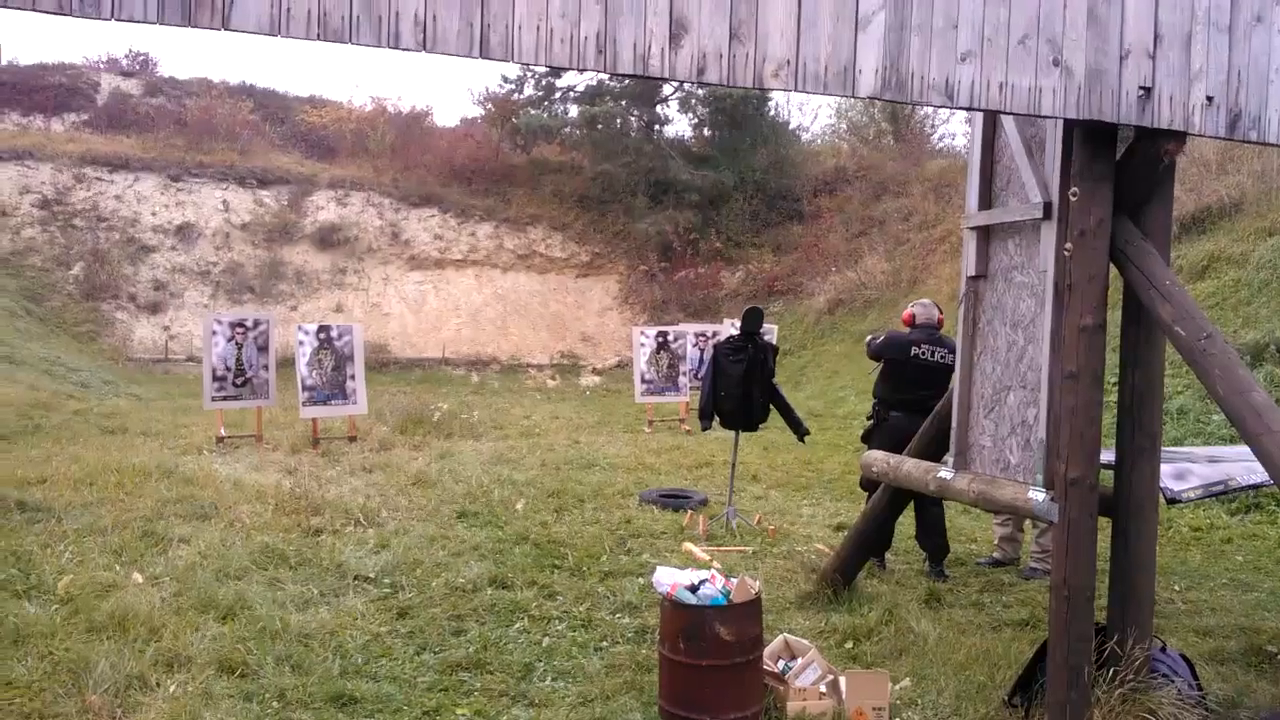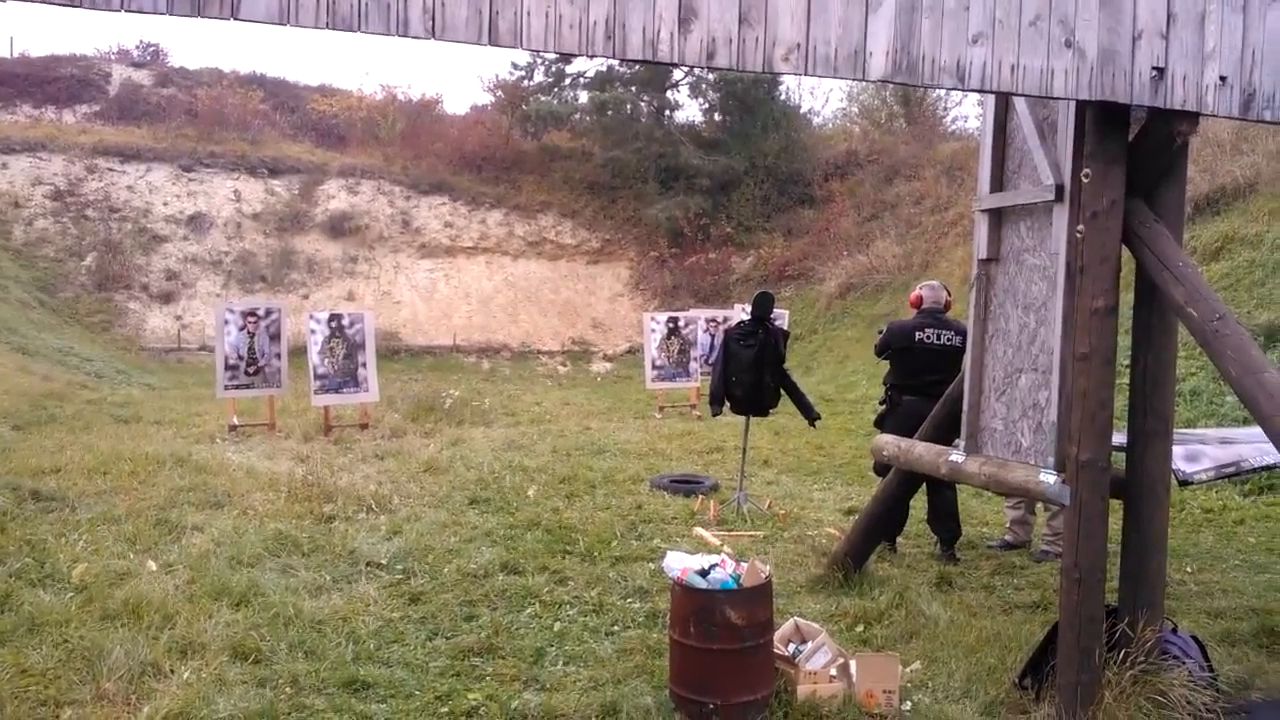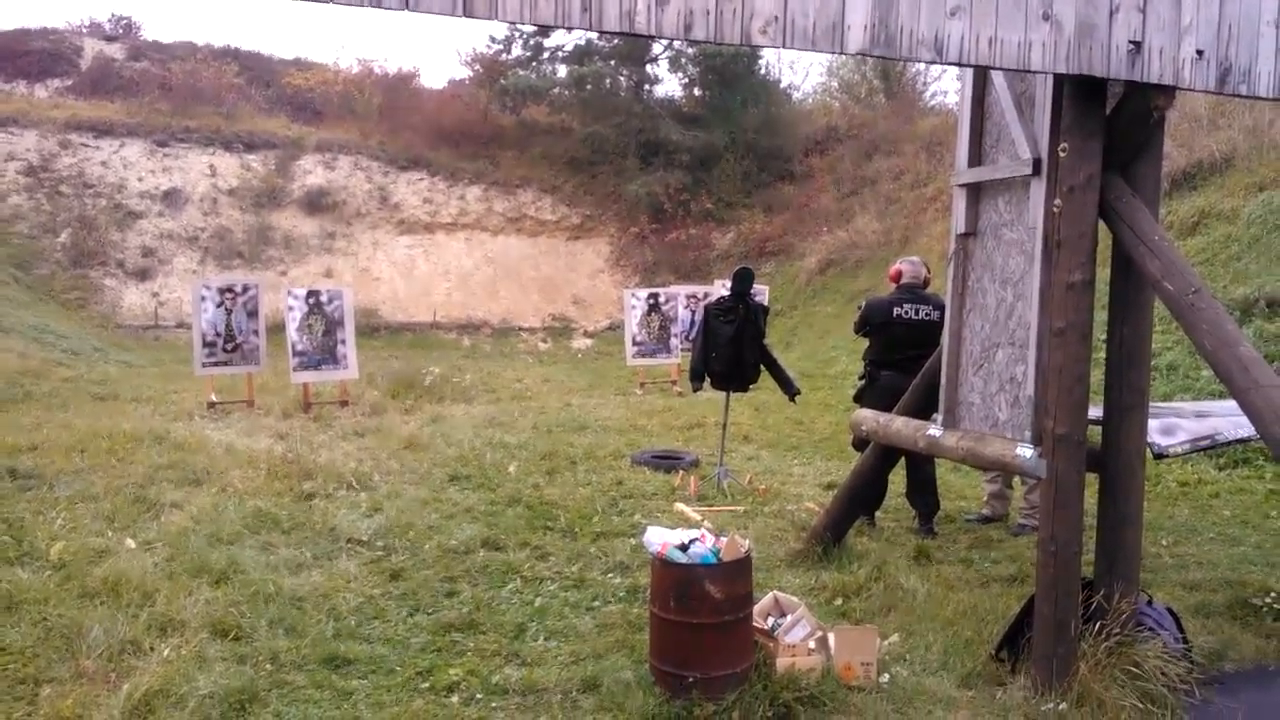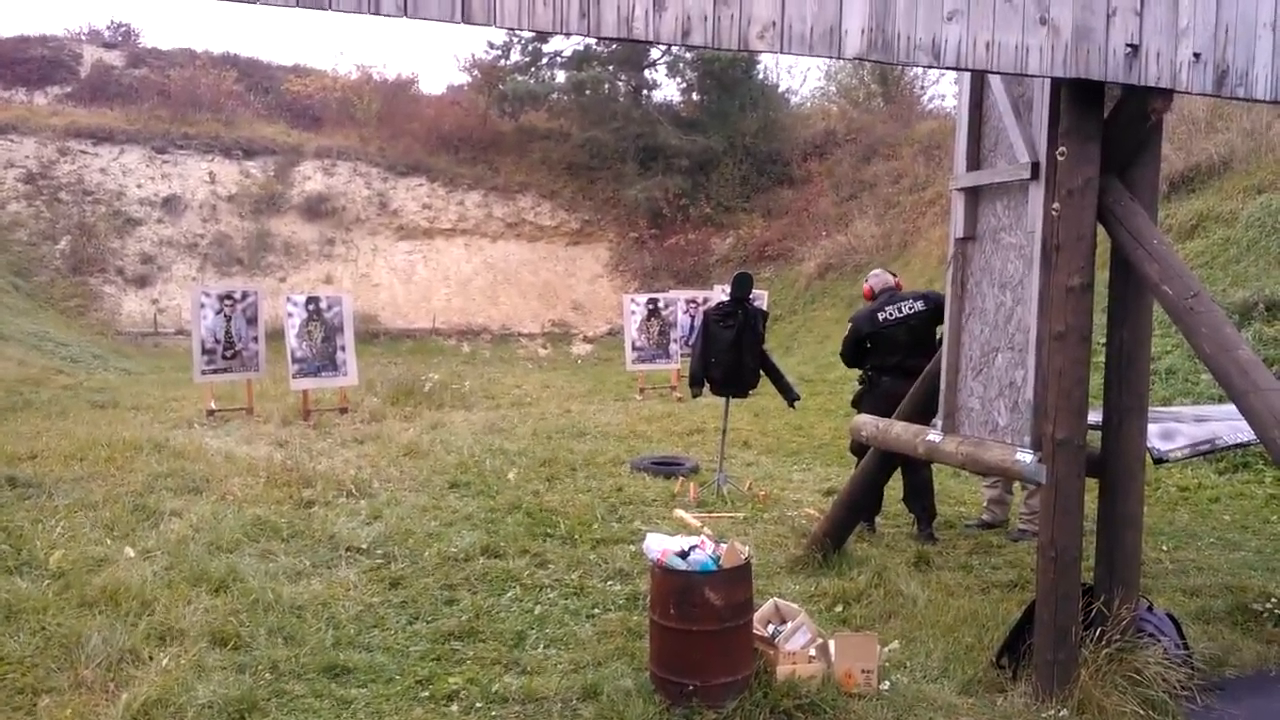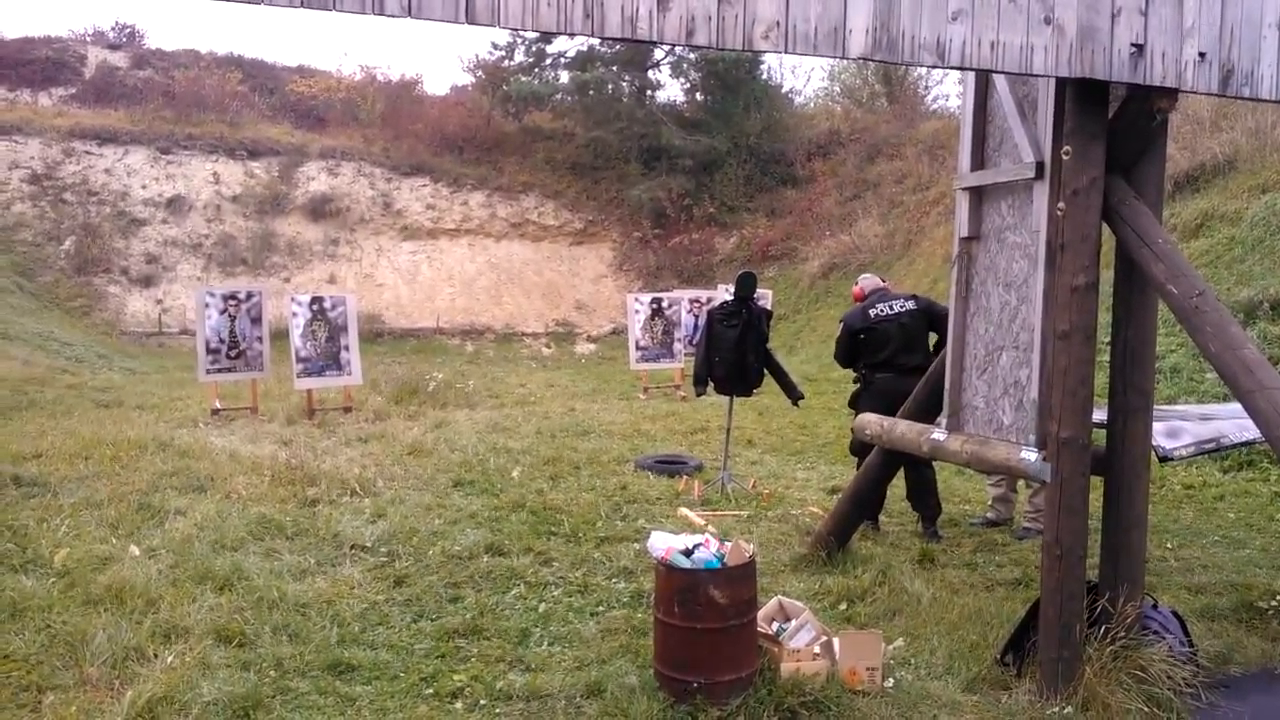
dt=1s
person 1, frame 1
left shoulder: (896, 341)
right shoulder: (950, 349)
left elbow: (873, 351)
right elbow: (941, 376)
left wrist: (873, 339)
left hip: (893, 424)
left knee: (881, 489)
right knee: (929, 494)
left ankle: (876, 554)
right ankle: (936, 561)
person 1, frame 2
left shoulder: (900, 329)
right shoulder: (960, 332)
left elbow: (880, 351)
right elbow: (961, 365)
left wrist: (888, 335)
left hip: (905, 409)
right knee: (942, 477)
left ankle: (887, 538)
right ankle: (947, 545)
person 1, frame 3
left shoulder: (878, 306)
right shoulder: (939, 308)
left elbow: (859, 329)
right elbow: (946, 341)
left hip: (883, 385)
right knee: (921, 453)
left ankle: (866, 512)
right ankle: (926, 519)
person 1, frame 4
left shoulder: (863, 318)
right shoulder: (926, 301)
left elbow: (848, 358)
right wrist: (931, 351)
left hip: (881, 391)
left knee: (870, 455)
right knee: (917, 457)
left ankle: (865, 518)
right ankle: (924, 524)
person 1, frame 5
left shoulder: (855, 317)
right shoulder: (917, 304)
left elbow: (843, 358)
right elbow: (949, 325)
right wrist: (935, 357)
left hip: (879, 389)
right hip: (917, 387)
left knee: (870, 455)
right knee: (919, 456)
left ankle: (868, 517)
right ankle: (929, 523)
